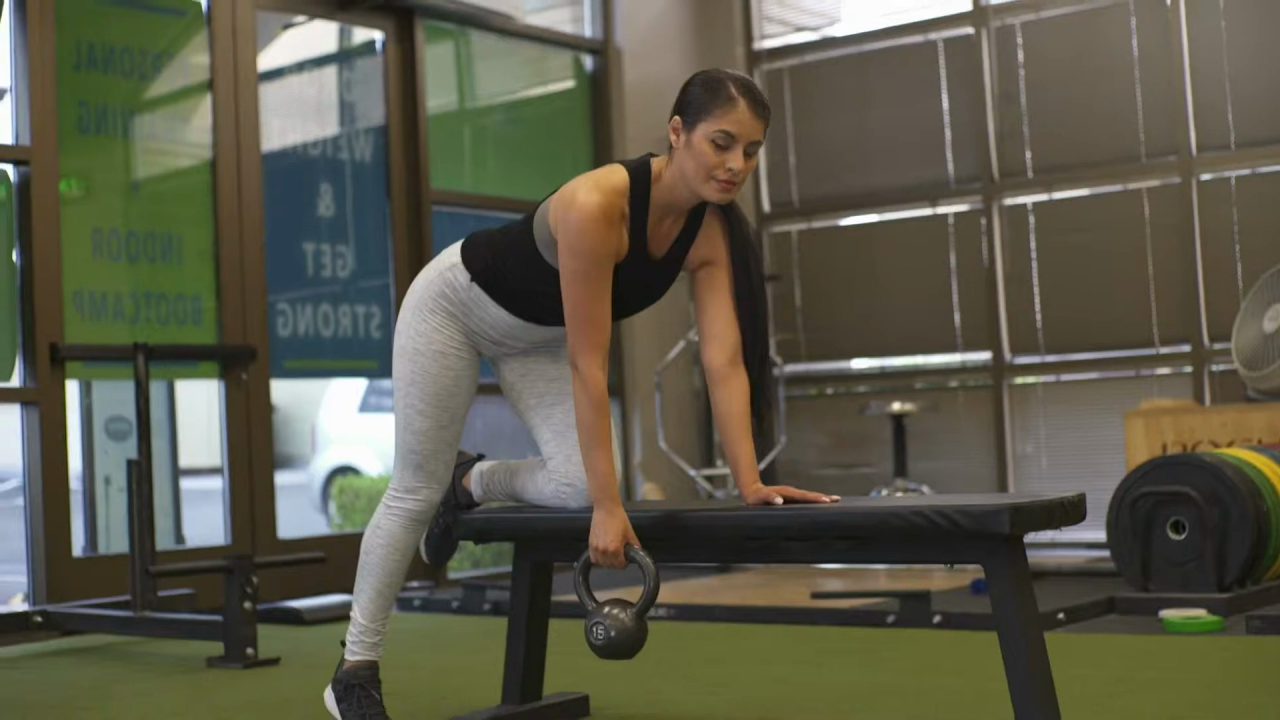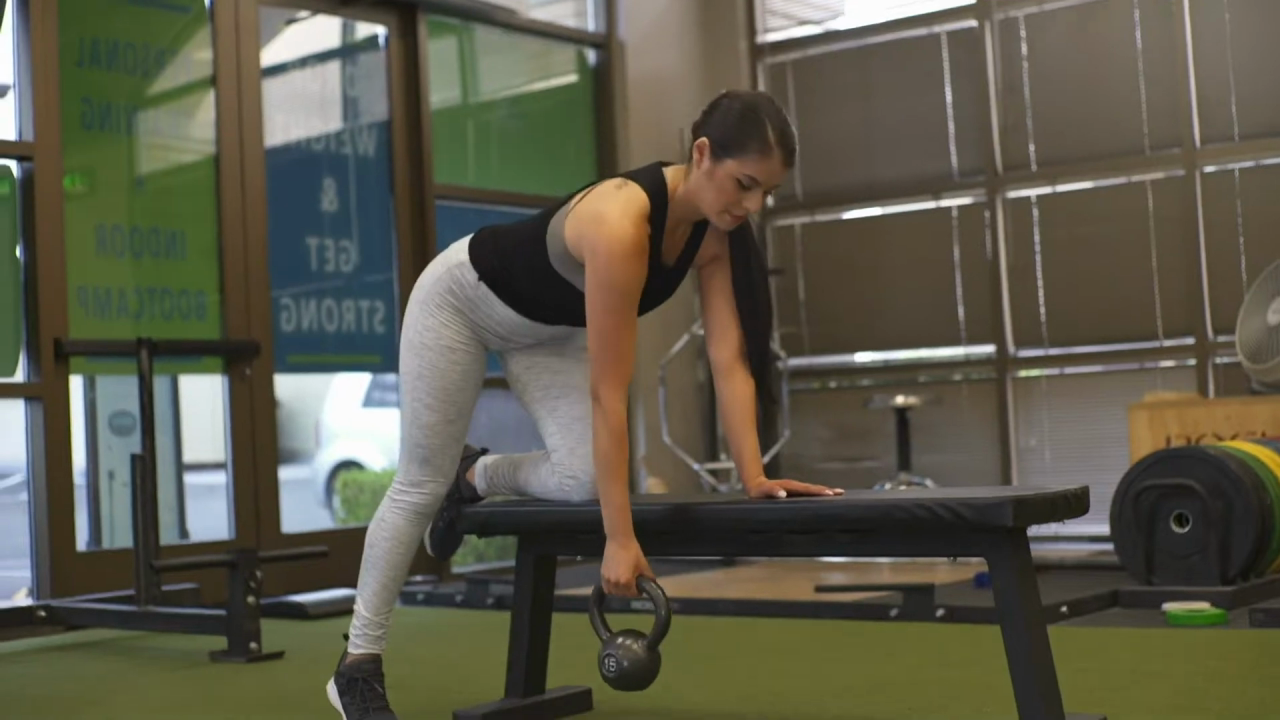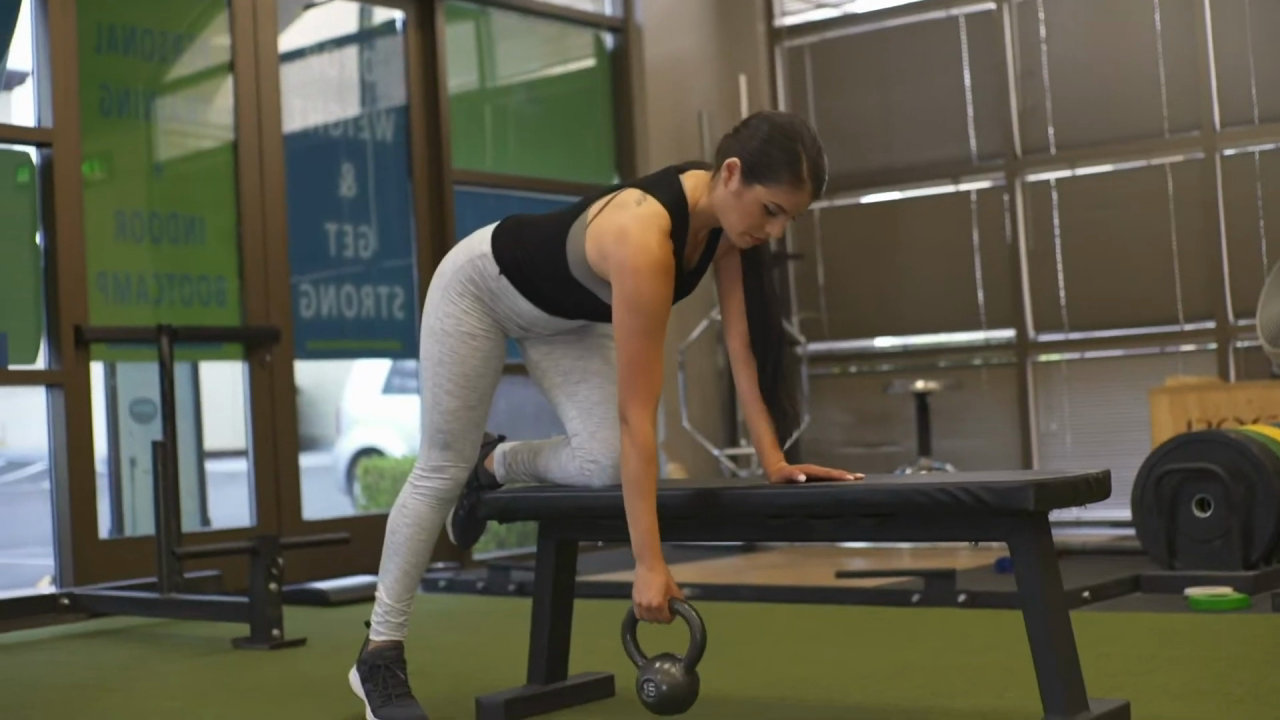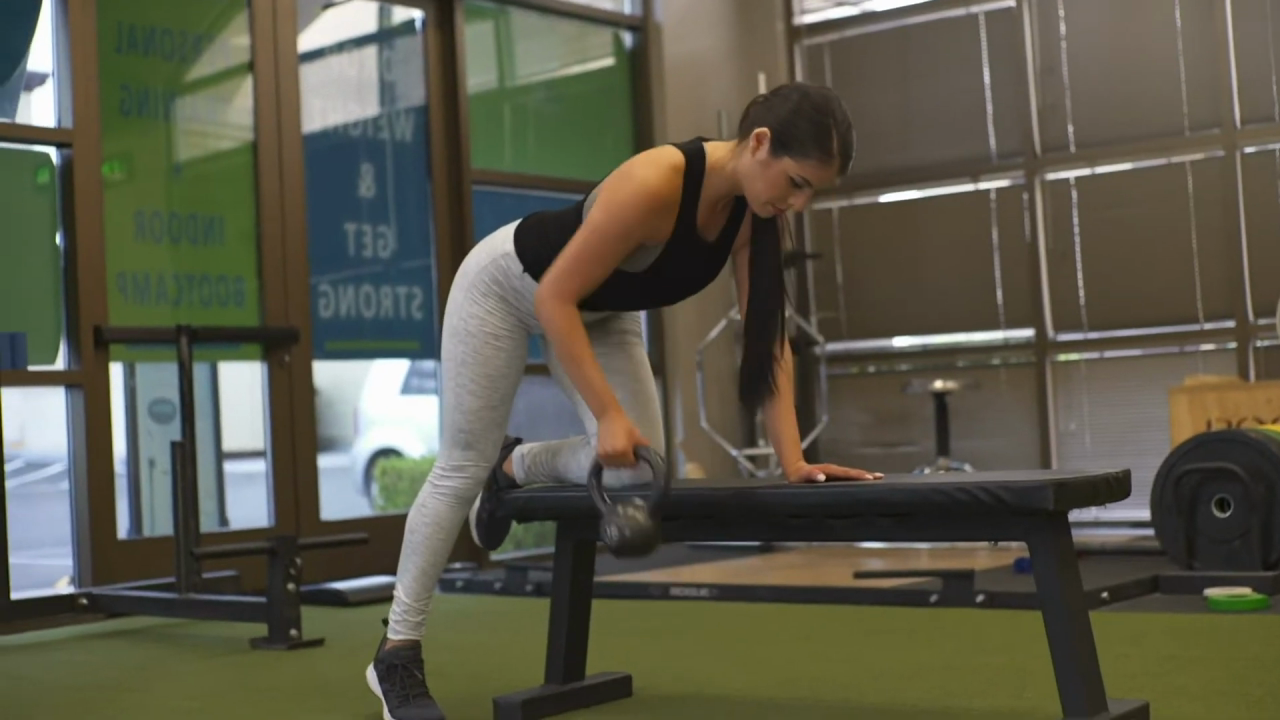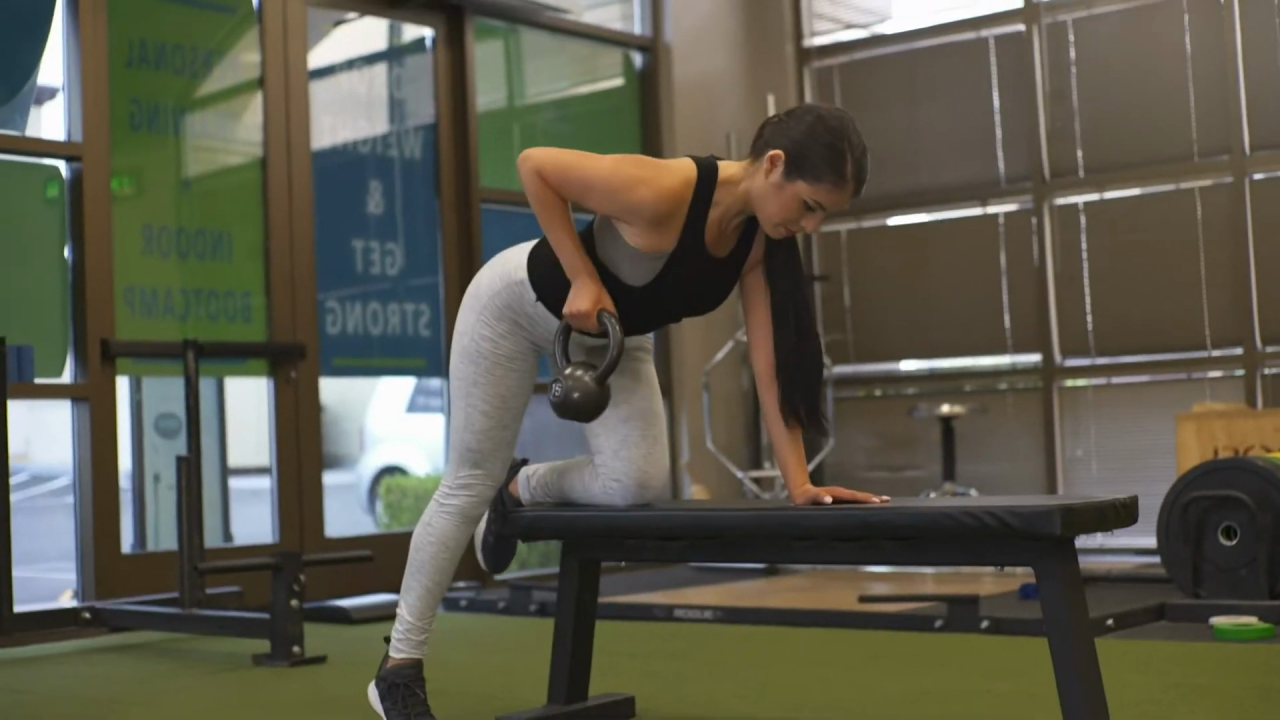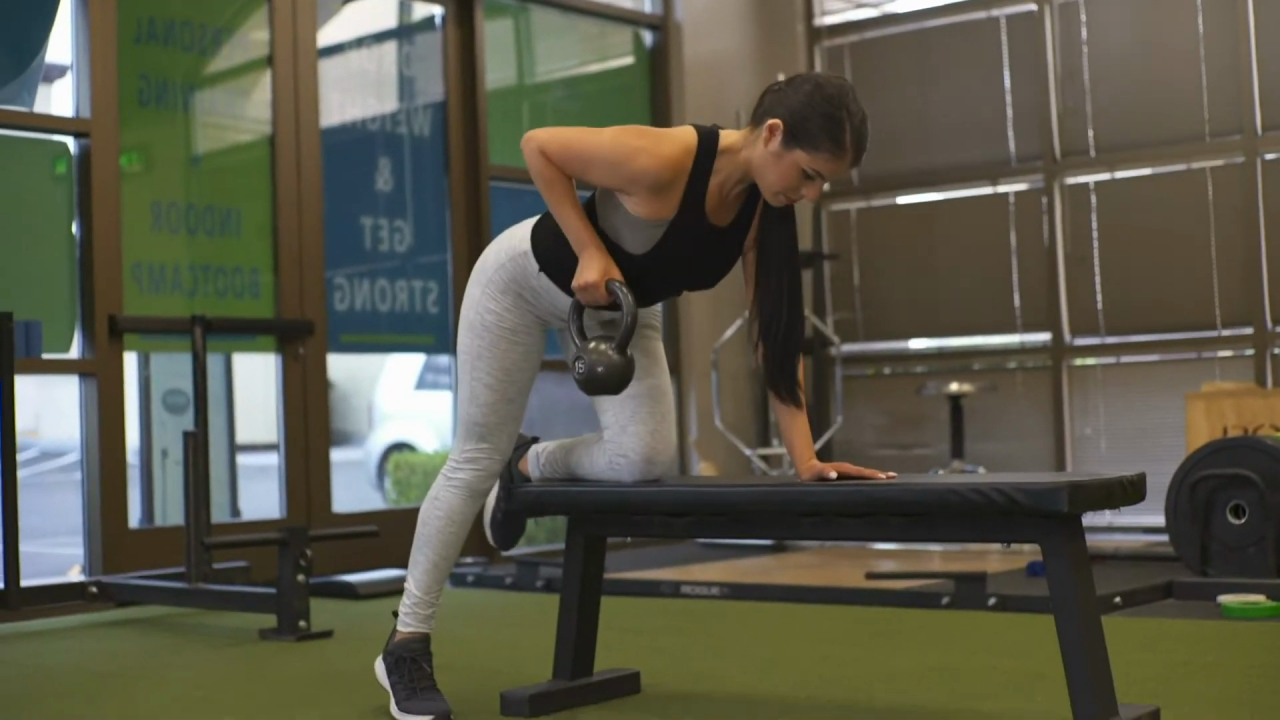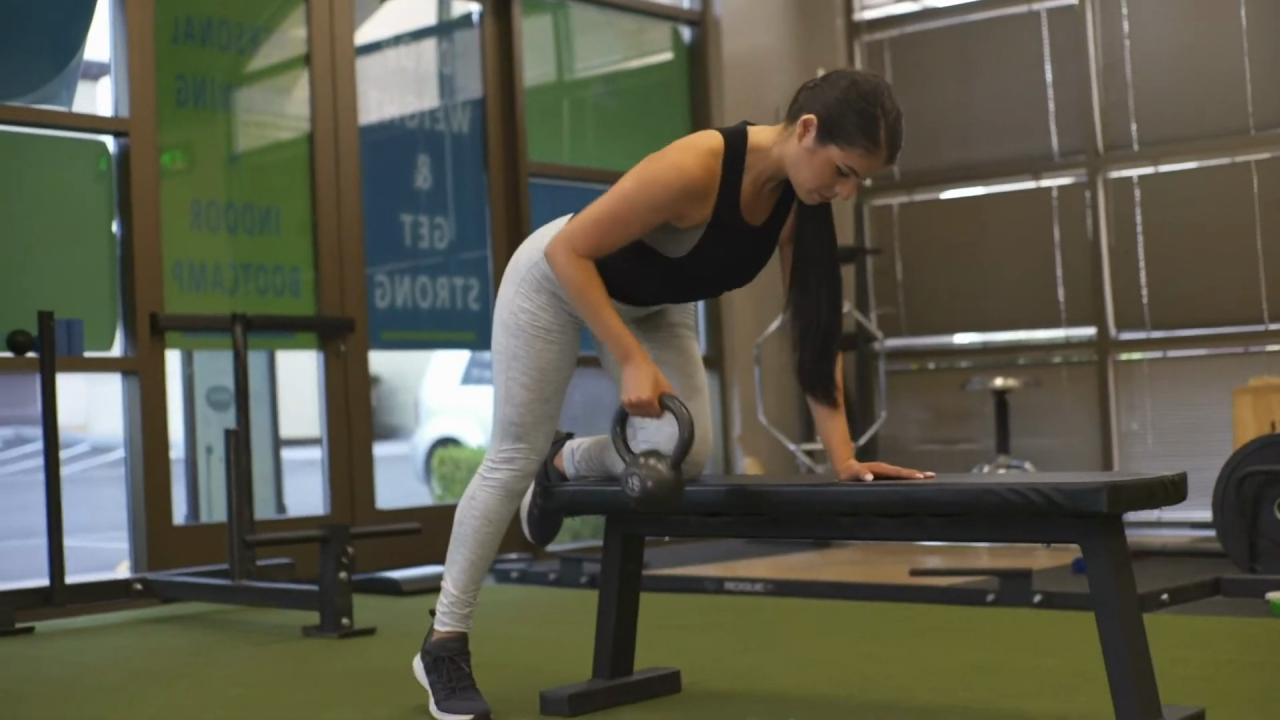
dt=0.4s
person 1, frame 1
left shoulder: (715, 232)
right shoulder: (598, 204)
left elbow: (724, 361)
right elbow: (587, 364)
left wrist: (749, 482)
right wrist: (608, 505)
left hip: (538, 332)
right hip: (457, 304)
left knee: (579, 486)
right knee: (417, 491)
left ankle: (472, 484)
person 1, frame 2
left shoulder: (718, 229)
right shoulder: (619, 225)
left elbow: (730, 357)
right elbow: (607, 393)
left wrist: (754, 476)
right wrist: (620, 539)
left hip: (550, 327)
right hip: (463, 299)
left knee: (587, 480)
right knee: (422, 483)
left ankle: (476, 476)
right ankle: (358, 663)
person 1, frame 3
left shoulder: (731, 217)
right shoulder: (643, 239)
left elbow: (746, 348)
right elbow: (636, 414)
left wrist: (775, 461)
right wrist: (649, 562)
left hip: (568, 314)
right hip: (481, 286)
left knee: (609, 467)
right knee: (443, 468)
left ankle: (495, 463)
right ankle: (379, 652)
person 1, frame 4
left shoulder: (755, 205)
right shoulder: (656, 182)
left elbow: (767, 336)
right elbow: (552, 298)
left wrist: (792, 459)
right wrist: (606, 416)
left hip: (597, 306)
right hip: (508, 285)
left knee: (637, 459)
right knee: (462, 468)
left ankle: (515, 466)
right ankle: (397, 651)
person 1, frame 5
left shoulder: (763, 232)
right shoulder: (663, 189)
left elbow: (774, 357)
right elbow: (533, 167)
left wrist: (800, 482)
right wrist: (583, 279)
left hip: (615, 326)
right hip: (518, 303)
left knee: (639, 485)
right knee: (471, 484)
left ankle: (523, 489)
right ankle: (398, 669)
person 1, frame 6
left shoulder: (767, 203)
right shoulder: (663, 158)
left elbow: (775, 330)
right elbow: (538, 145)
left wrist: (804, 457)
right wrist: (590, 251)
left hip: (619, 304)
right hip: (525, 280)
left knee: (646, 459)
right knee: (477, 458)
left ankle: (530, 465)
right ankle: (406, 643)
person 1, frame 7
left shoulder: (802, 195)
right shoulder: (695, 166)
left elbow: (815, 327)
right elbow: (565, 248)
left wrist: (842, 456)
right wrist: (630, 357)
left hip: (654, 301)
right hip: (557, 279)
left knee: (684, 457)
right knee: (514, 458)
left ankle: (567, 461)
right ankle: (443, 642)
